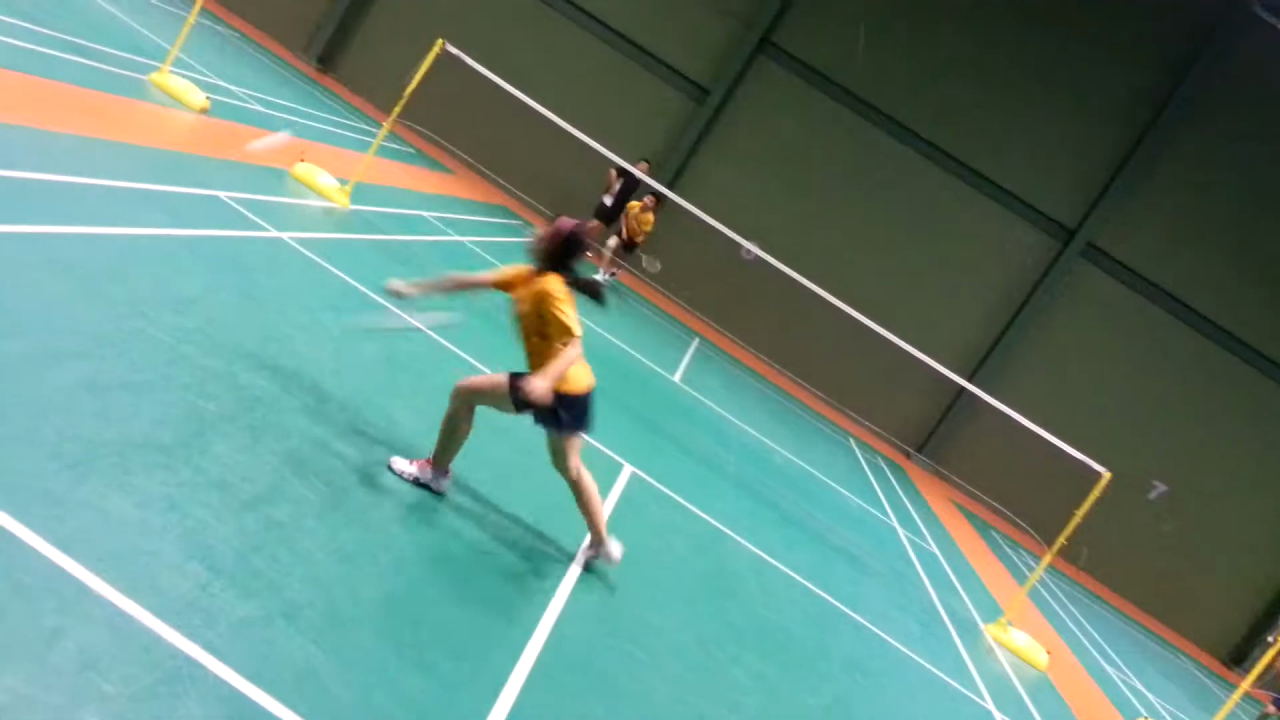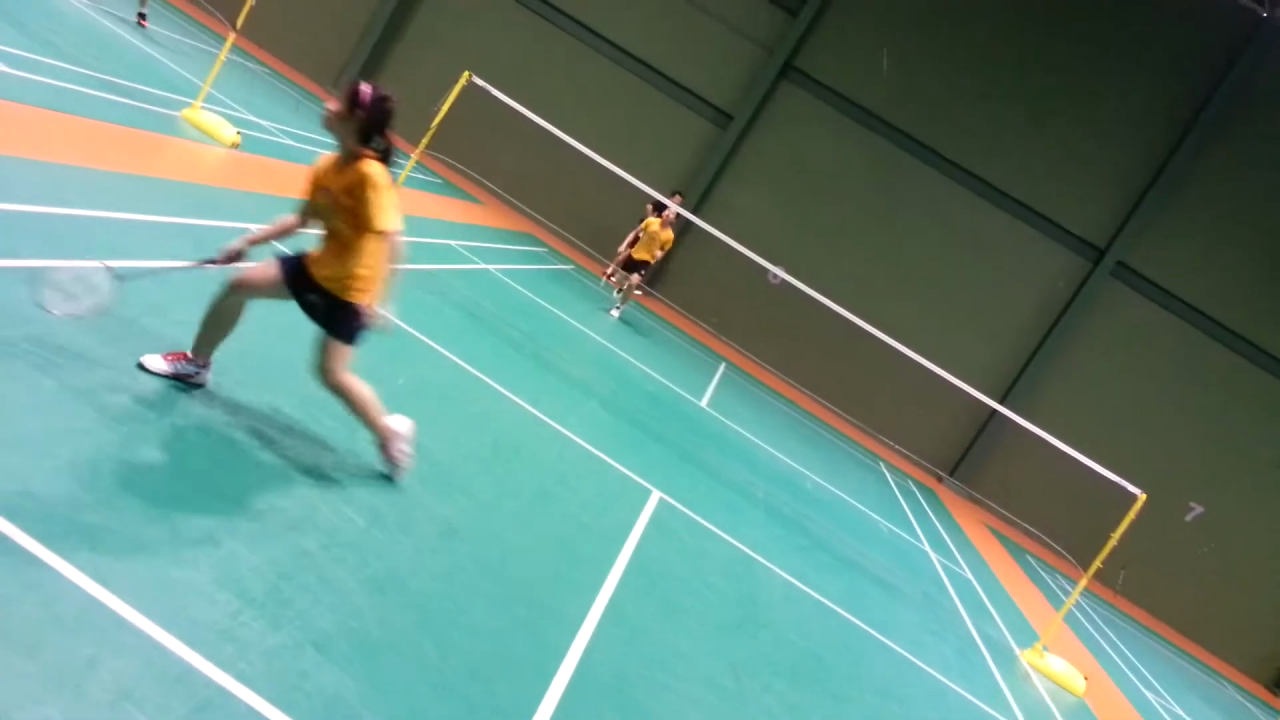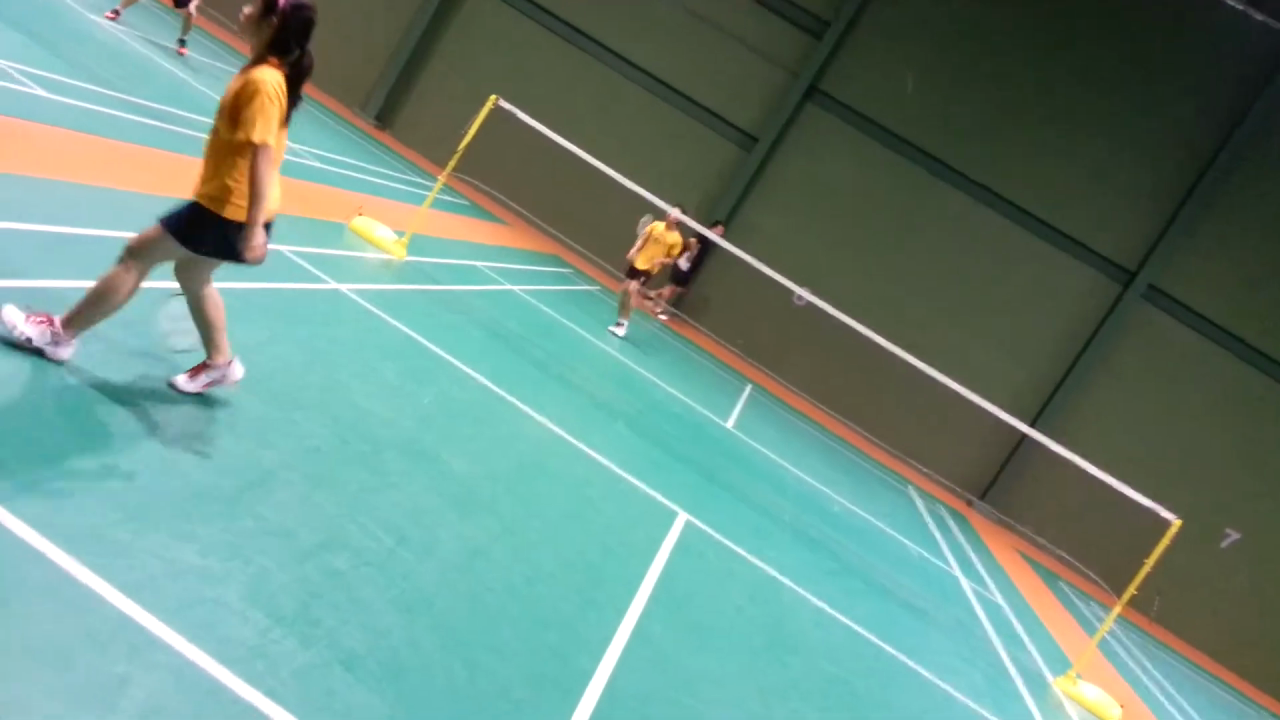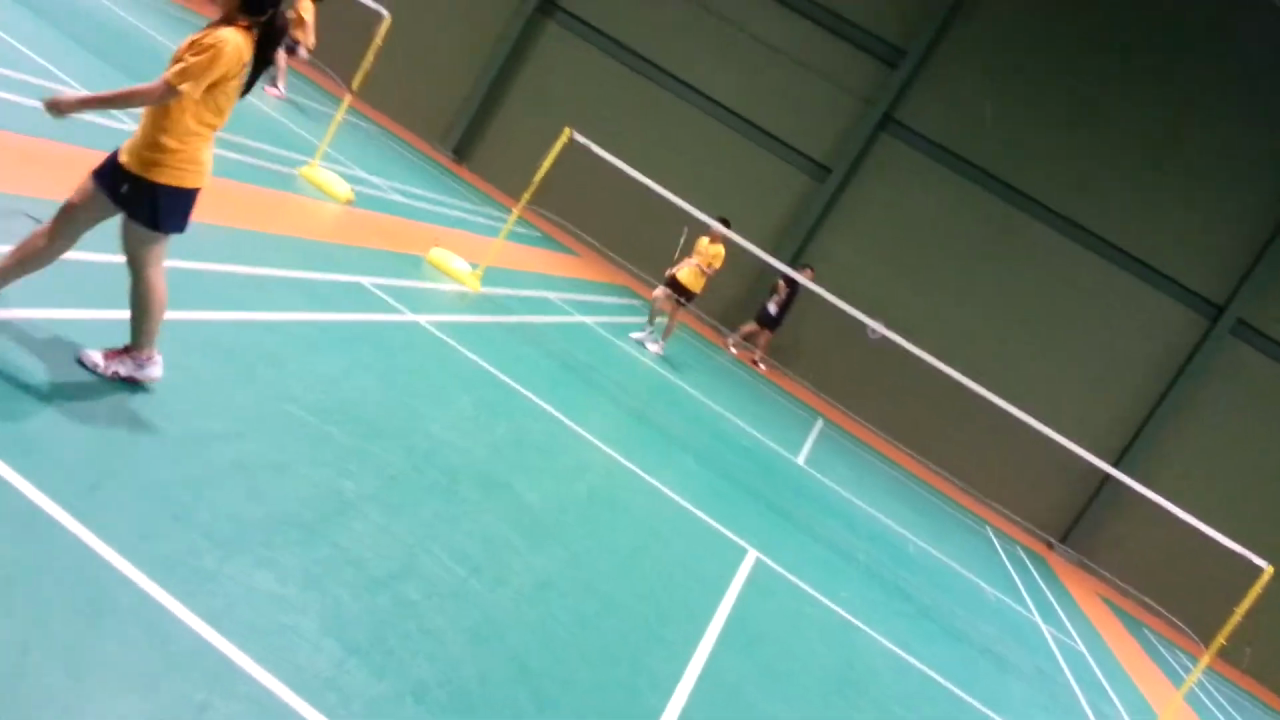
dt=0.5s
person 1, frame 1
left shoulder: (550, 290)
right shoulder: (526, 277)
left elbow: (574, 343)
right elbow: (475, 281)
left wrist: (543, 378)
right wrist: (418, 288)
left hip: (559, 387)
right hip: (571, 385)
left knee: (466, 391)
right knee: (569, 464)
left ankle: (437, 470)
right ankle: (602, 542)
person 1, frame 2
left shoulder: (371, 177)
right shoulder: (328, 167)
left elbow: (390, 242)
right elbow: (302, 218)
left wrist: (374, 299)
right wrist: (246, 242)
left hip: (353, 287)
right hip: (320, 268)
left knee: (332, 372)
right knee: (238, 285)
left ankle: (389, 431)
right ankle: (195, 362)
person 1, frame 3
left shoulder: (262, 82)
right shoulder: (267, 75)
left elbow: (260, 159)
left wrist: (254, 227)
left hip: (229, 210)
right hip: (234, 206)
left knee: (134, 258)
right knee: (192, 277)
left ankle: (60, 333)
right ankle: (220, 362)
person 1, frame 4
left shoulder: (227, 42)
right shoulder: (231, 34)
left elbow: (161, 92)
left wrist: (80, 103)
left hip: (166, 171)
right hip: (143, 155)
left knee: (143, 261)
right knee: (69, 218)
left ankle: (142, 357)
